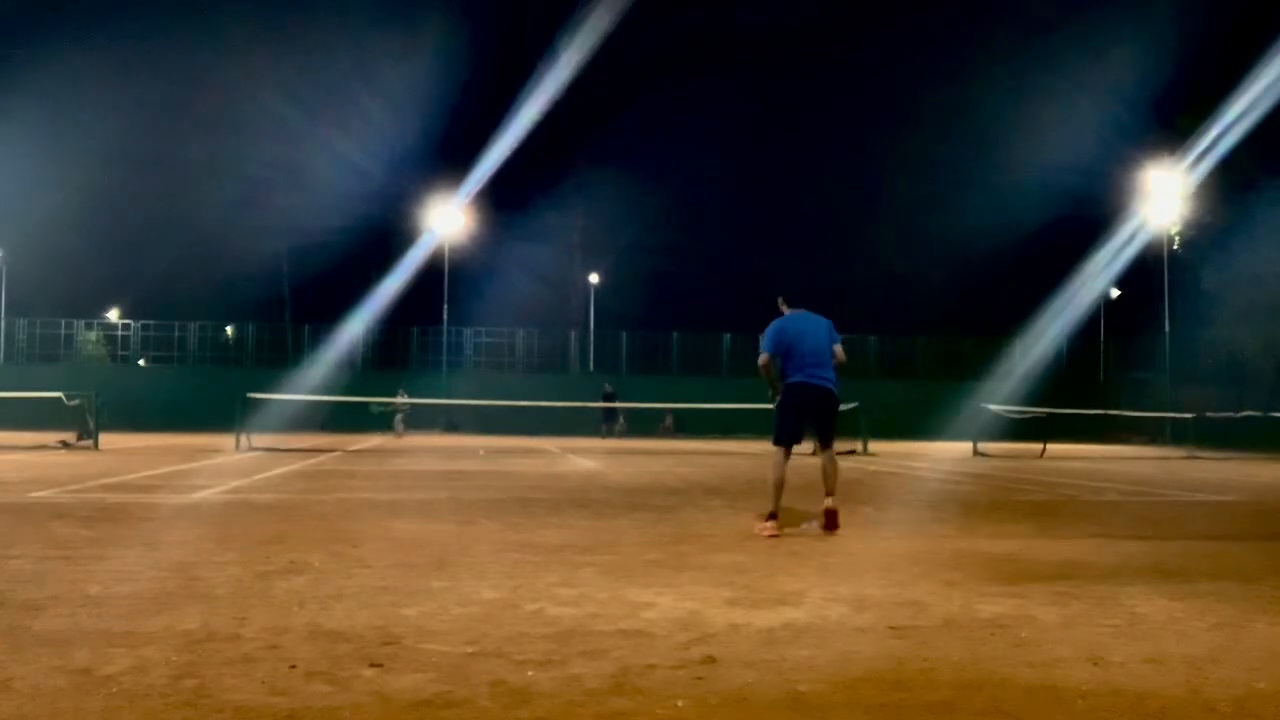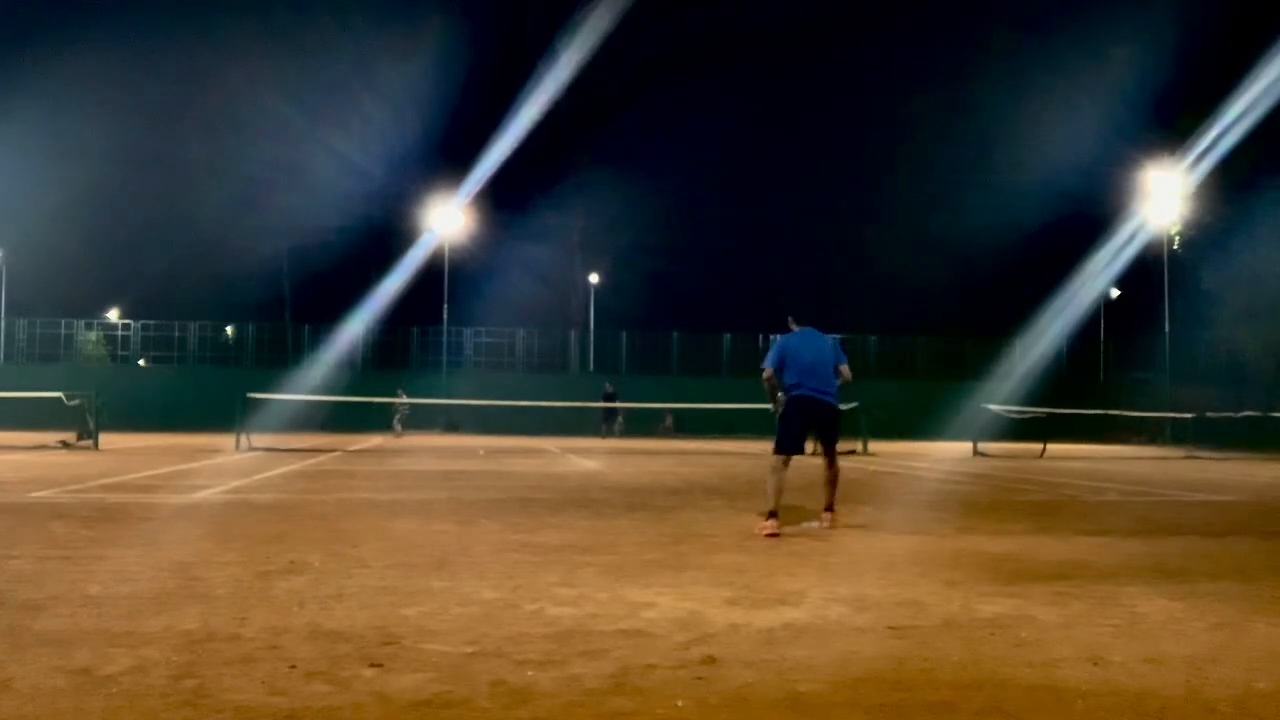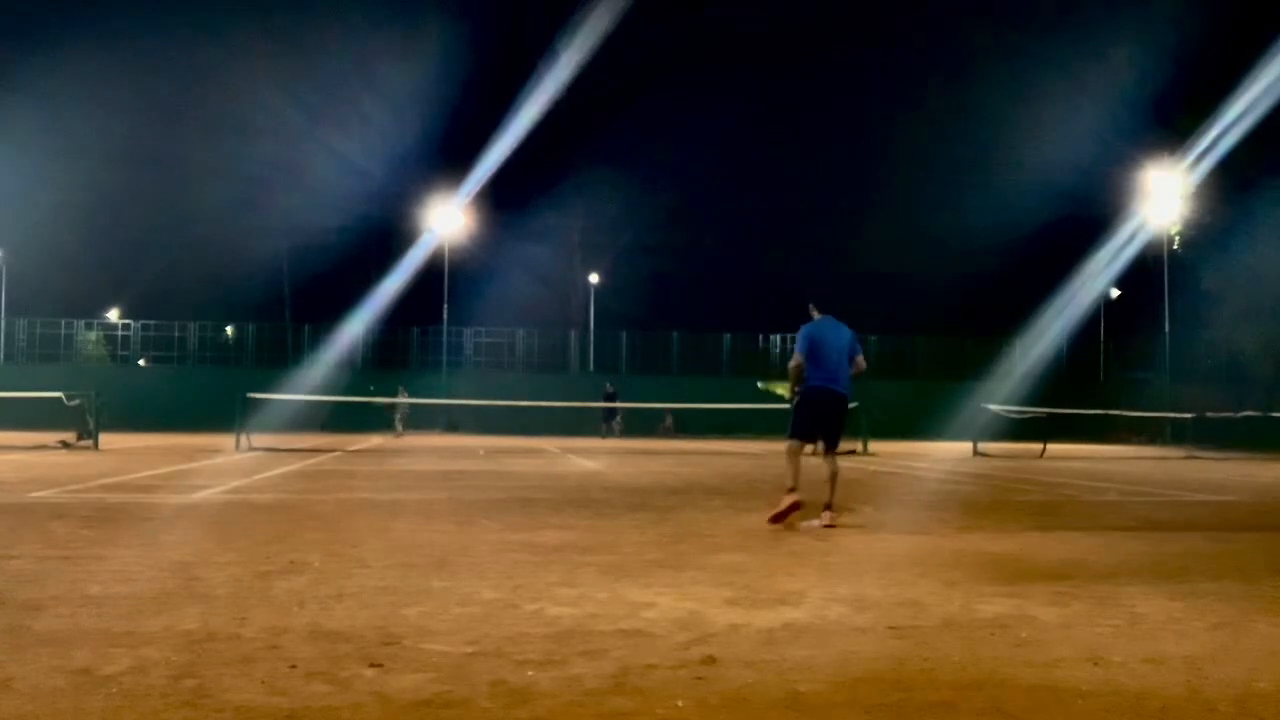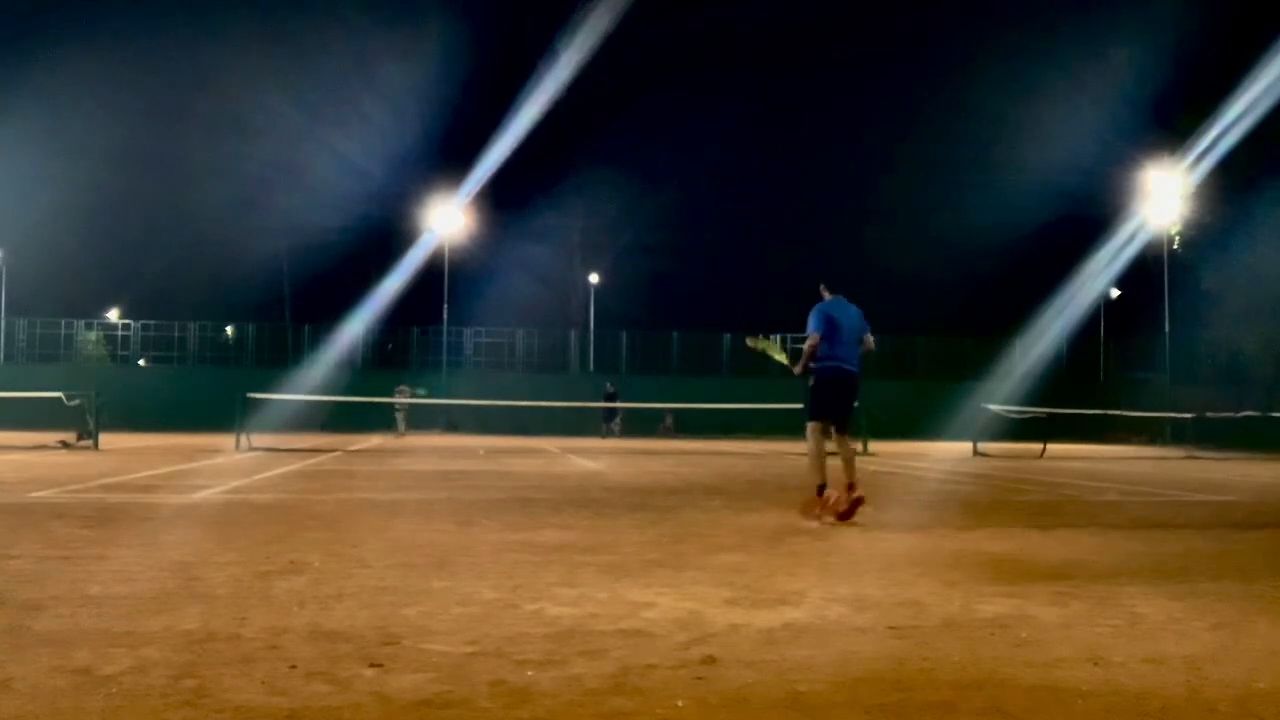
dt=0.2s
person 1, frame 1
left shoulder: (778, 326)
right shoulder: (824, 323)
left elbow: (764, 361)
right elbow: (840, 357)
left wrist: (775, 387)
left hip: (796, 390)
right hip: (826, 392)
left knee: (781, 452)
right knee: (826, 449)
left ankle: (772, 519)
right ankle: (829, 500)
person 1, frame 2
left shoulder: (785, 342)
right shoulder: (829, 342)
left elbow: (768, 376)
right elbow: (846, 376)
left wrist: (775, 401)
left hip: (798, 403)
right hip: (828, 406)
left knee: (779, 462)
right knee: (830, 457)
left ankle: (772, 520)
right ankle: (828, 512)
person 1, frame 3
left shoulder: (808, 330)
right shoulder: (847, 332)
left elbow: (796, 363)
right elbow: (860, 365)
left wrist: (792, 387)
left hip: (813, 393)
right hip: (839, 396)
left knee: (793, 448)
right knee: (830, 454)
left ankle: (791, 494)
right ankle: (828, 511)
person 1, frame 4
left shoulder: (821, 309)
right shoulder: (856, 312)
left elbow: (813, 341)
right elbow: (869, 346)
left wrist: (801, 366)
left hip: (826, 373)
right hip: (850, 376)
left knee: (814, 432)
right knee: (841, 436)
left ankle: (823, 492)
right ankle: (851, 490)
